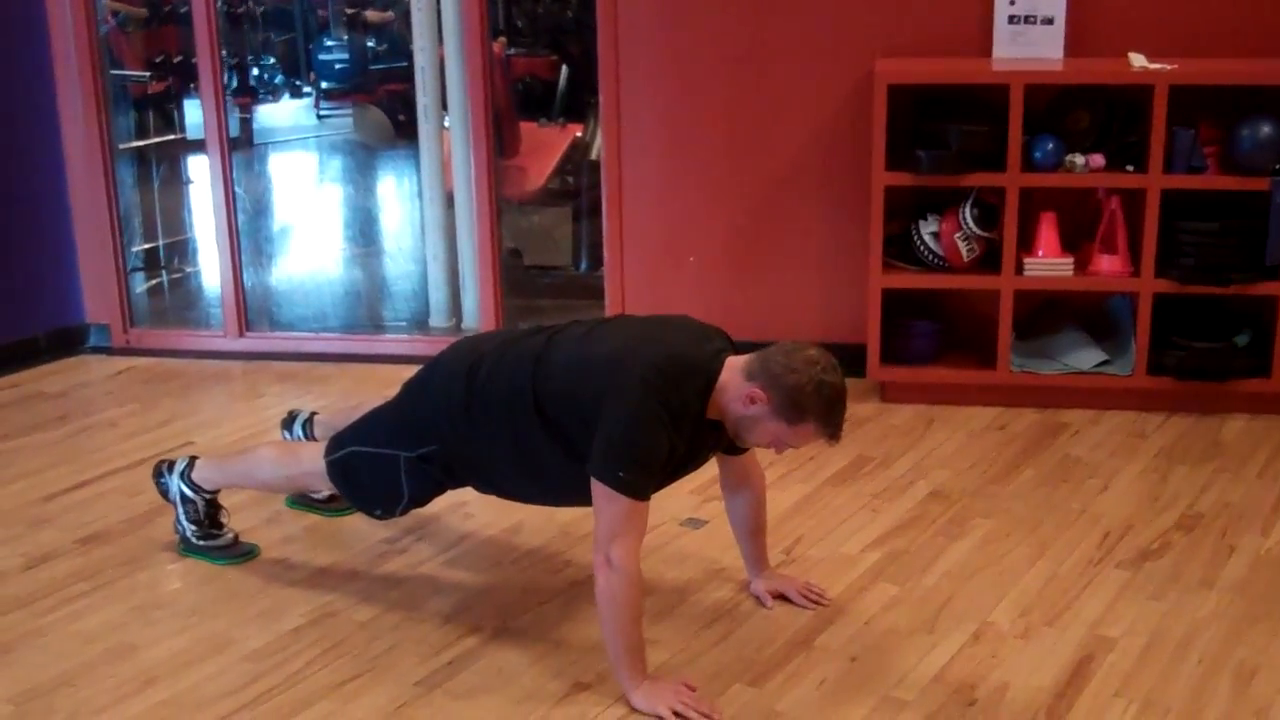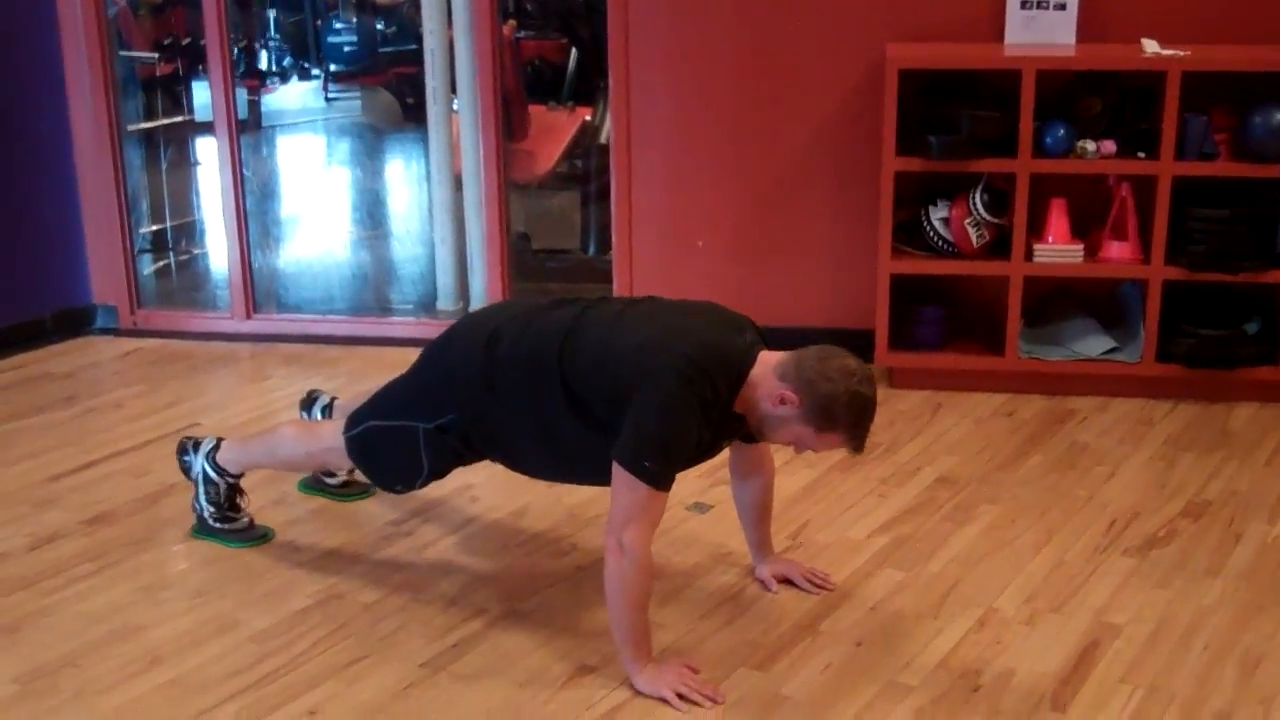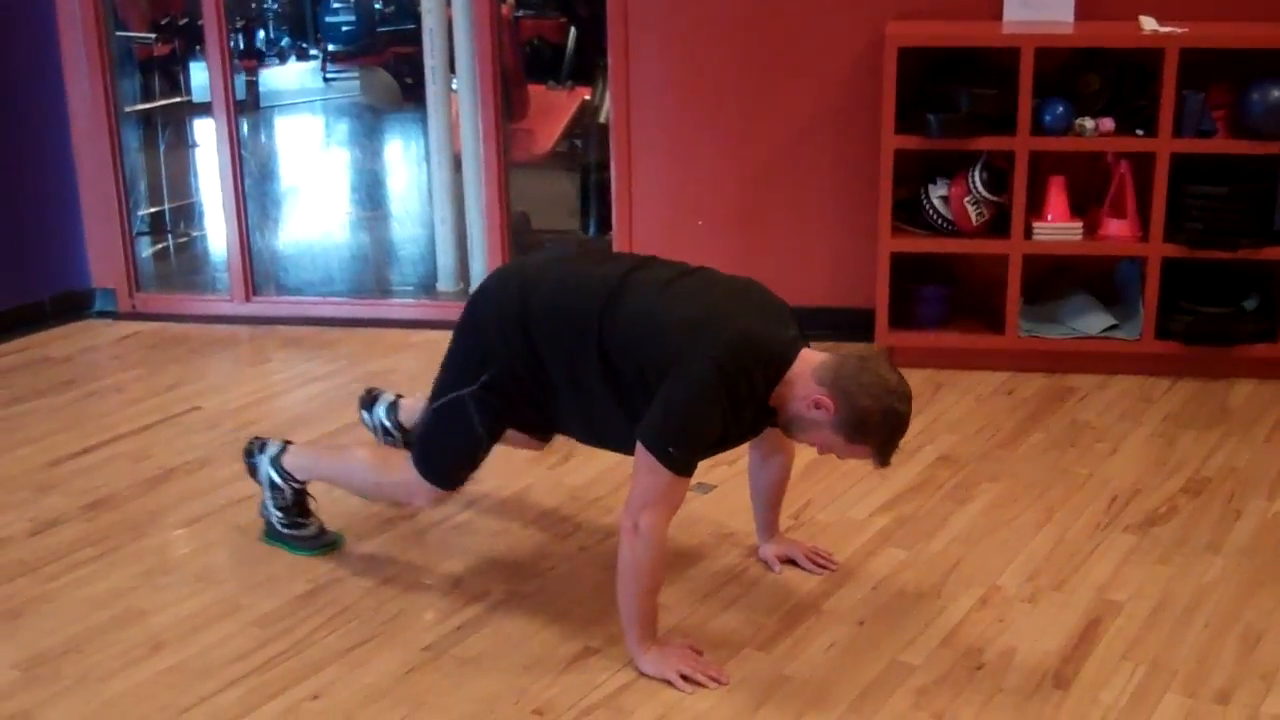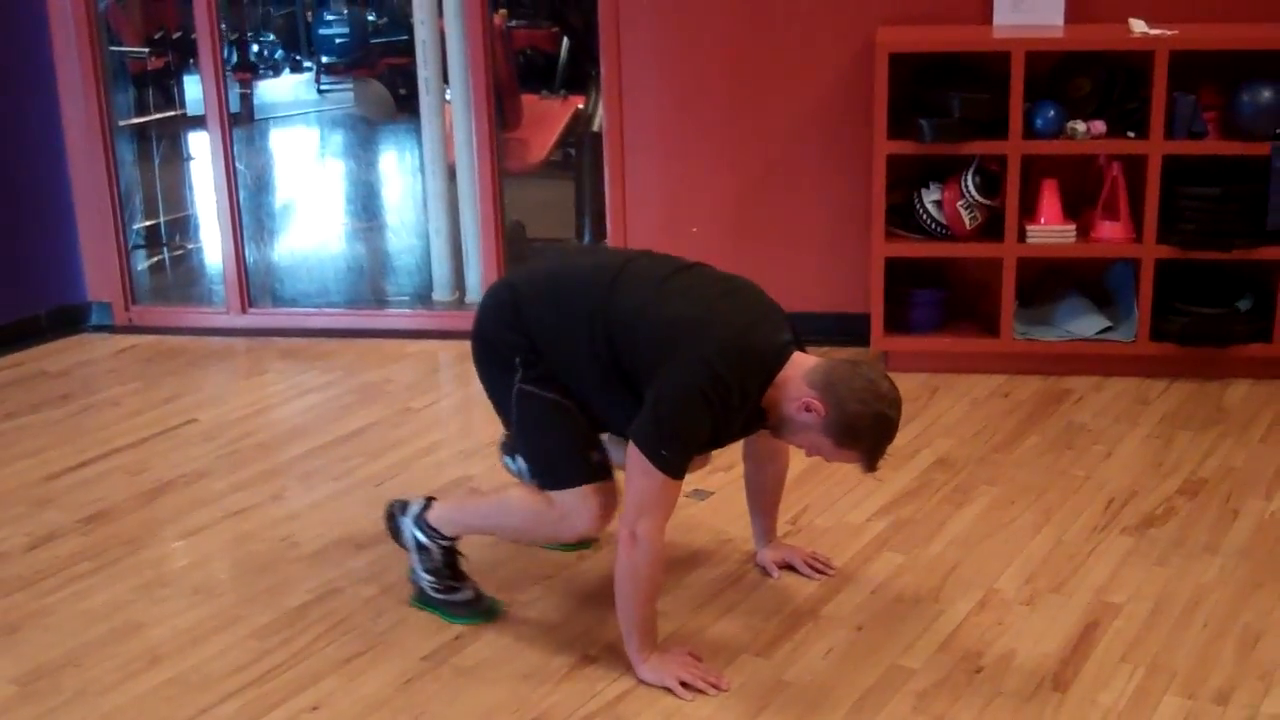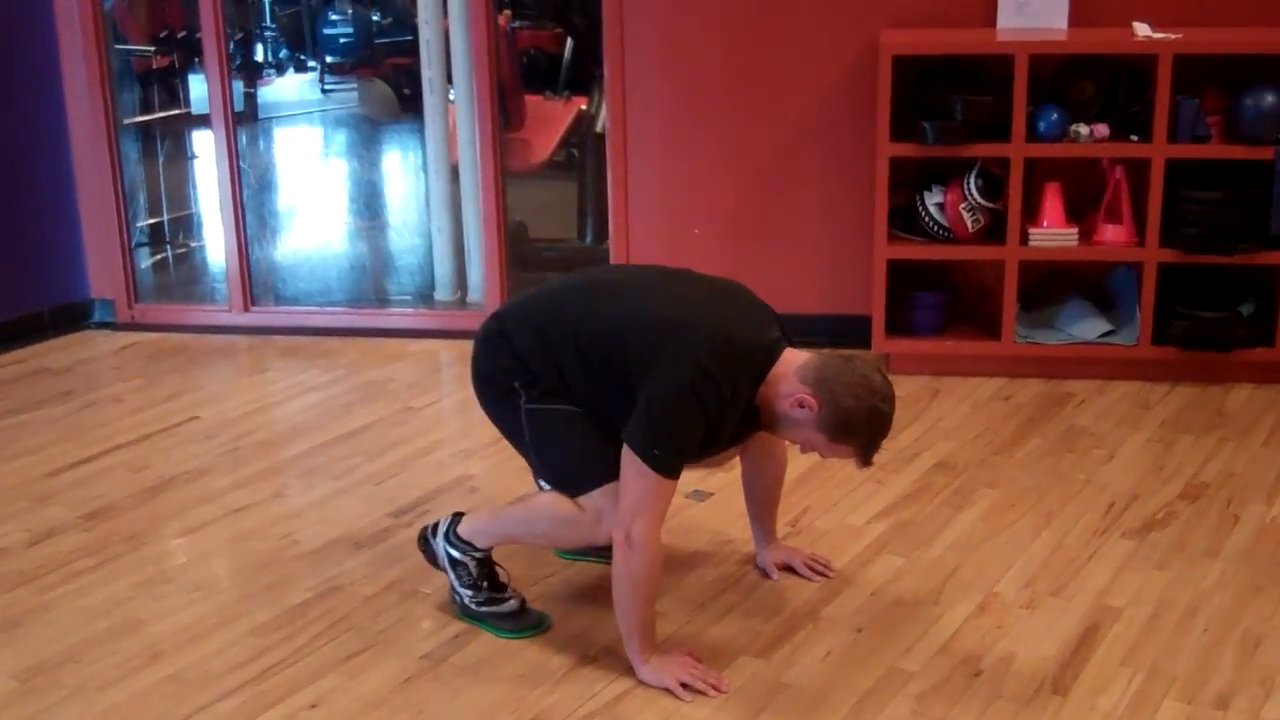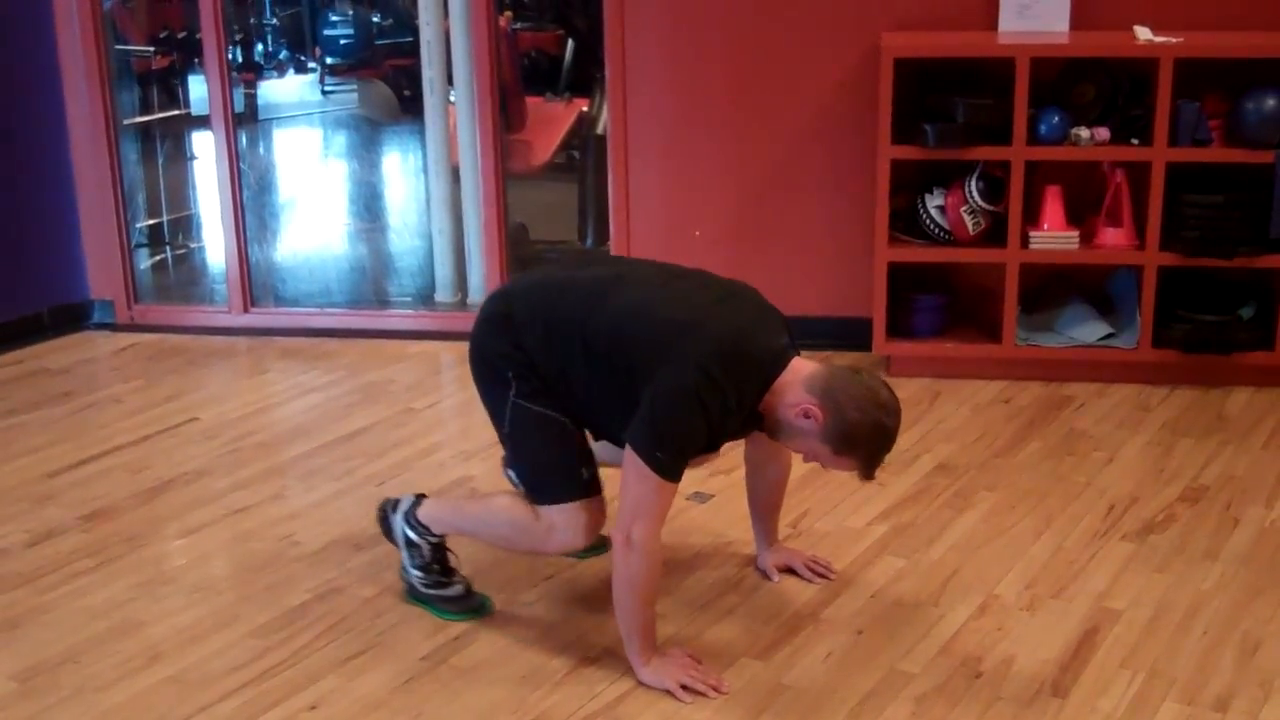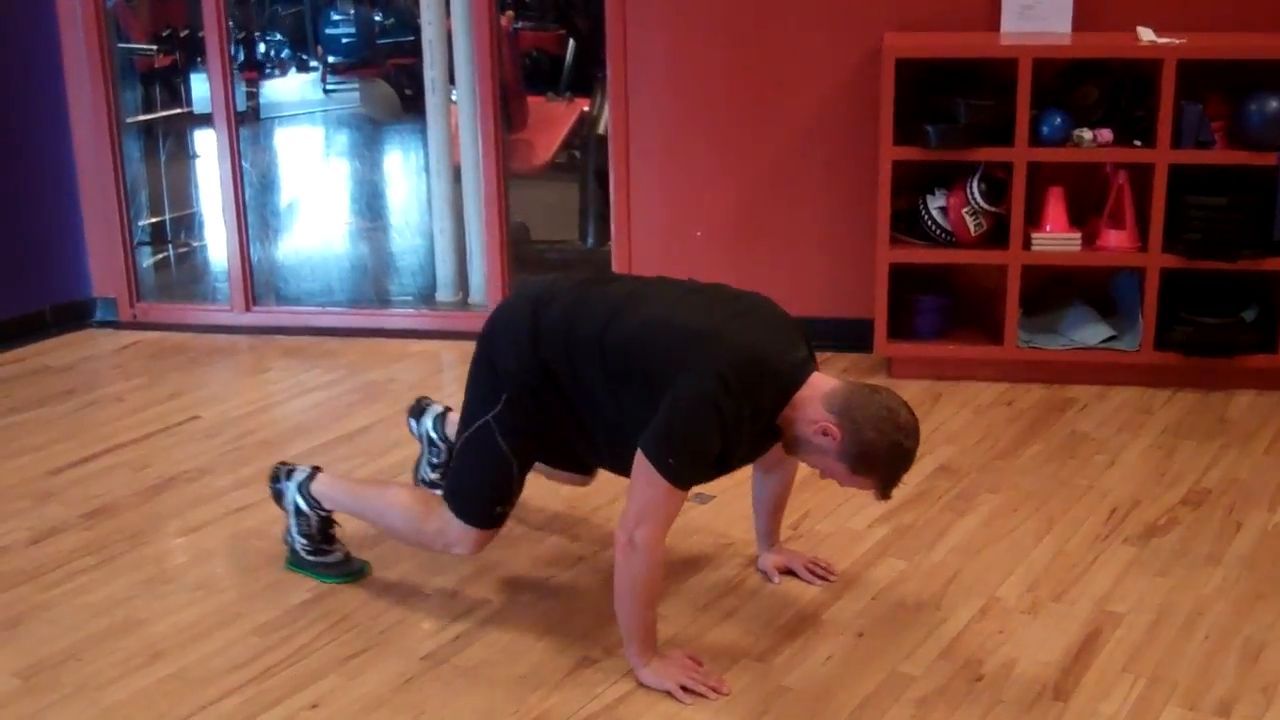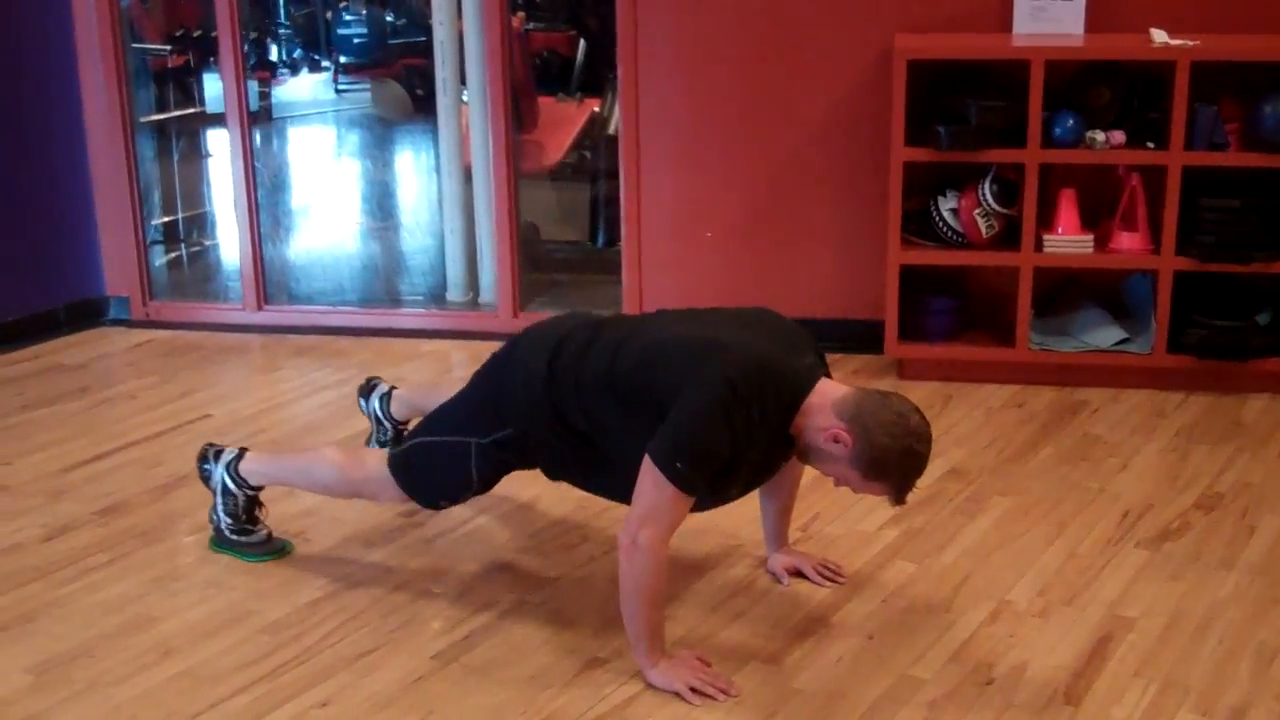
dt=0.3s
person 1, frame 1
left shoulder: (729, 370)
right shoulder: (648, 402)
left elbow: (741, 478)
right elbow: (615, 554)
left wrist: (760, 571)
left hip: (501, 379)
right hip: (458, 412)
left knee: (369, 435)
right knee: (327, 468)
left ankle: (310, 424)
right ankle: (190, 479)
person 1, frame 2
left shoulder: (749, 361)
right shoulder: (681, 394)
left elbow: (750, 461)
right elbow: (626, 541)
left wrist: (763, 555)
right wrist: (640, 666)
left hip: (513, 356)
right hip: (476, 375)
right knee: (346, 449)
left ankle: (327, 407)
right ankle: (213, 461)
person 1, frame 3
left shoulder: (785, 350)
right shoulder: (714, 381)
left elbow: (771, 444)
right elbow: (642, 522)
left wrist: (768, 536)
right wrist: (643, 648)
left hip: (554, 307)
right hip: (514, 321)
left knee: (527, 434)
right knee: (425, 484)
left ankle: (393, 414)
right ankle: (282, 465)
person 1, frame 4
left shoulder: (779, 347)
right shoulder: (705, 383)
left elbow: (764, 442)
right elbow: (641, 531)
left wrist: (766, 542)
right wrist: (644, 656)
left hip: (575, 317)
right hip: (517, 331)
left knee: (689, 452)
right knee: (585, 512)
left ankle: (537, 456)
right ankle: (429, 525)
person 1, frame 5
left shoulder: (770, 347)
right shoulder: (694, 384)
left elbow: (762, 442)
right elbow: (634, 532)
left wrist: (768, 543)
right wrist: (645, 658)
left hip: (578, 343)
right hip: (516, 362)
left knee: (726, 436)
right knee: (613, 512)
left ankle: (569, 478)
right ankle: (461, 539)
person 1, frame 6
left shoulder: (777, 355)
right shoulder: (699, 387)
left elbow: (765, 448)
right elbow: (635, 535)
left wrist: (769, 546)
right wrist: (646, 660)
left hip: (572, 324)
right hip: (514, 343)
left knee: (686, 449)
right knee: (572, 526)
left ankle: (541, 453)
right ankle: (419, 521)
person 1, frame 7
left shoulder: (794, 364)
right shoulder: (718, 398)
left elbow: (774, 452)
right elbow: (637, 537)
left wrist: (769, 546)
right wrist: (645, 659)
left hip: (568, 339)
right hip: (526, 354)
left knee: (575, 470)
right knee: (464, 533)
left ankle: (445, 429)
right ankle: (311, 492)
person 1, frame 8
left shoulder: (801, 368)
right shoulder: (726, 409)
left elbow: (779, 445)
right elbow: (640, 539)
left wrist: (778, 547)
right wrist: (653, 660)
left hip: (577, 360)
right hip: (539, 389)
left knee: (485, 402)
right knee: (391, 476)
left ankle: (388, 403)
right ankle: (236, 471)
